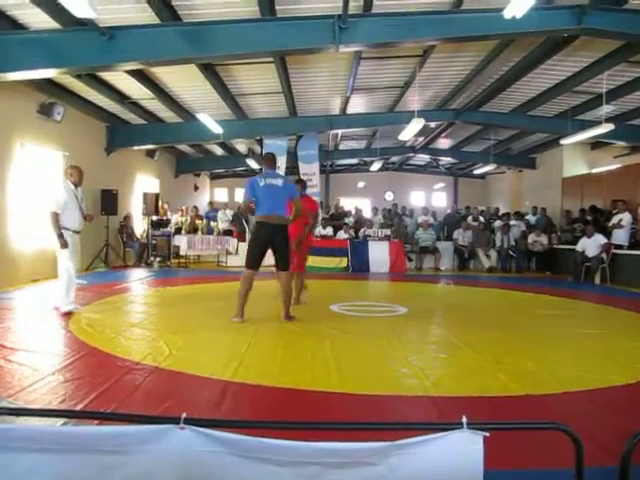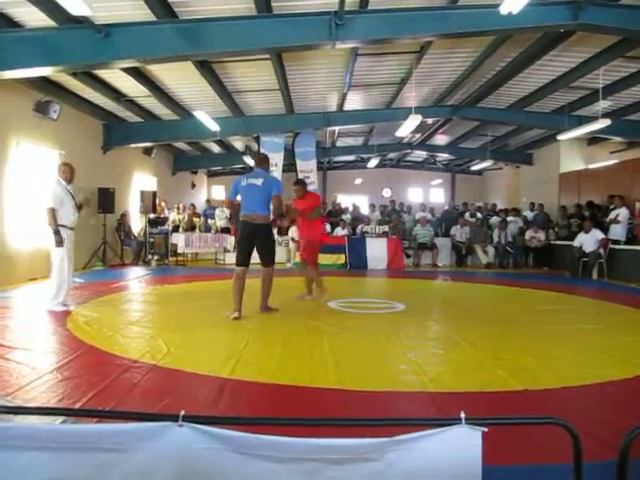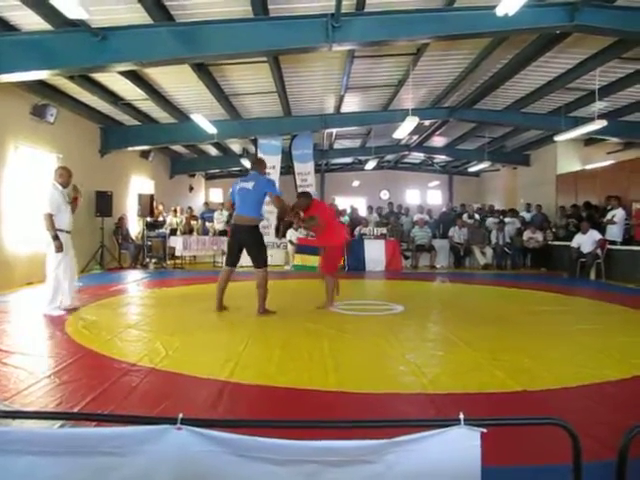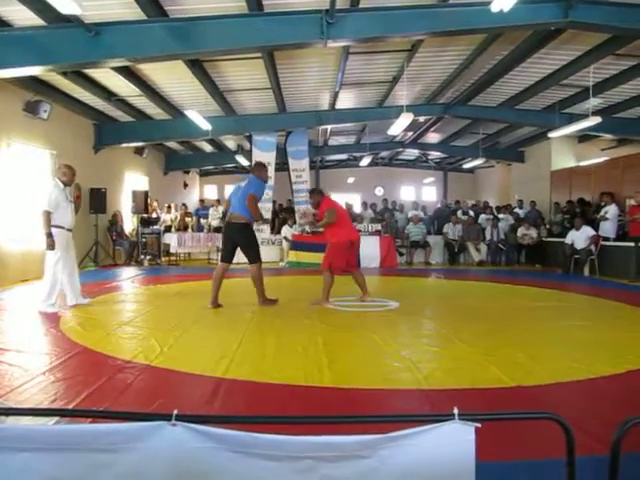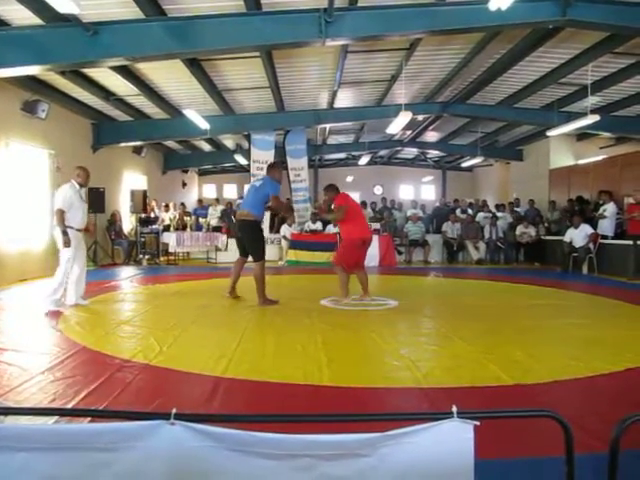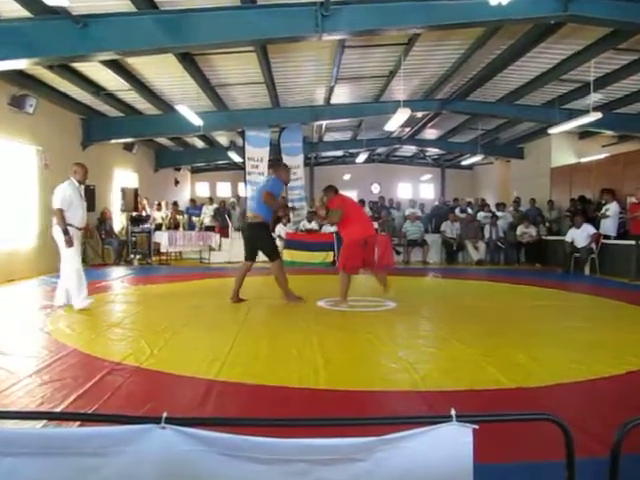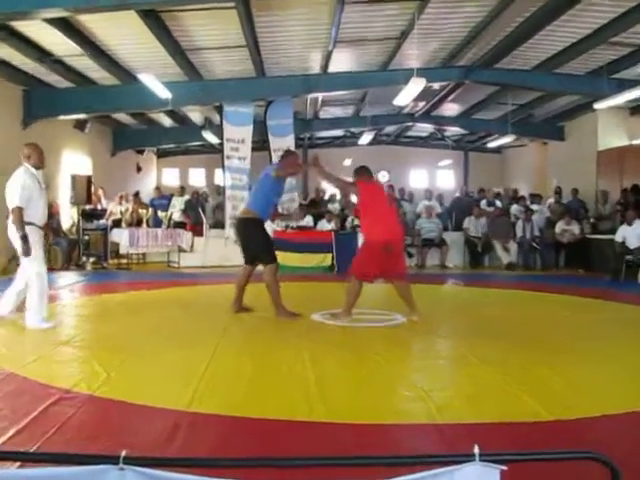
dt=0.4s
person 1, frame 1
left shoulder: (253, 181)
right shoulder: (287, 182)
left elbow: (245, 205)
right elbow: (298, 207)
left hip: (262, 227)
right hip: (281, 228)
left knee: (250, 270)
right knee: (284, 272)
left ankle: (240, 313)
right ankle: (287, 313)
person 1, frame 2
left shoulder: (240, 180)
right shoulder: (273, 181)
left elbow: (228, 204)
right elbow: (277, 204)
right wrist: (276, 218)
left hip: (245, 226)
right hip: (263, 227)
left knee: (240, 268)
right knee: (268, 267)
left ankle: (237, 309)
right ankle: (264, 305)
person 1, frame 3
left shoulder: (237, 183)
right shoulder: (266, 182)
left elbow: (229, 207)
right elbow: (277, 203)
right wrist: (287, 210)
left hip: (235, 228)
right hip: (251, 229)
left knee: (229, 267)
right knee: (261, 269)
left ankle: (218, 304)
right ankle: (261, 308)
person 1, frame 4
left shoulder: (241, 184)
right shoulder: (259, 184)
left elbow: (228, 205)
right elbow: (250, 203)
right wrist: (261, 218)
left hip: (229, 225)
right hip: (243, 227)
left knee: (223, 264)
right knee: (255, 264)
left ankle: (213, 300)
right ankle: (262, 299)
person 1, frame 5
left shoulder: (256, 182)
right shoulder: (273, 184)
right elbow: (275, 203)
left wrist: (270, 207)
right wrist: (283, 206)
left hip: (239, 222)
right hip: (251, 224)
left knee: (243, 256)
right knee: (259, 261)
left ankle: (232, 289)
right ankle: (262, 298)
person 1, frame 6
left shoulder: (267, 183)
right shoulder: (276, 182)
right elbow: (266, 198)
left wrist: (278, 208)
right wrist: (281, 206)
left hip: (248, 226)
right hip: (259, 226)
left knee: (248, 262)
right knee: (275, 260)
left ankle: (235, 295)
right ankle: (288, 294)
person 1, frame 7
left shoulder: (274, 180)
right shoulder: (273, 170)
right elbow: (281, 171)
right wrist: (304, 166)
left hip: (244, 222)
right hip: (251, 223)
left knee: (251, 263)
right knee: (270, 264)
left ankle: (237, 304)
right ankle: (280, 308)
person 2, frame 1
left shoulder: (78, 191)
right shoulder: (63, 191)
right elbow: (54, 214)
left wrist: (86, 217)
right wrist: (60, 237)
left hip: (74, 235)
right hip: (65, 234)
left knee: (70, 268)
right knee: (67, 268)
left ankle: (64, 302)
right ankle: (66, 303)
person 2, frame 2
left shoulder: (67, 188)
right shoulder: (56, 188)
right elbow: (50, 211)
left wrist: (81, 205)
right wrist: (56, 233)
left hip: (68, 232)
right hip: (60, 232)
left knee: (67, 268)
right knee: (60, 268)
left ankle: (61, 300)
right ankle: (54, 303)
person 2, frame 3
left shoulder: (62, 192)
right shoulder: (52, 192)
left elbow: (70, 212)
right elbow: (47, 217)
left wrist: (75, 197)
right wrist: (55, 239)
left hip: (65, 235)
right hip: (57, 236)
left knee: (70, 269)
right knee: (56, 272)
left ankle: (66, 302)
right ankle: (51, 307)
person 2, frame 4
left shoulder: (66, 191)
right shoulder: (53, 190)
left elbow: (74, 211)
right elbow: (46, 214)
left wrist: (77, 196)
right wrist: (49, 236)
left hip: (66, 233)
right hip: (56, 233)
left knee: (70, 267)
right knee: (54, 269)
left ankle: (74, 298)
right ankle: (47, 304)
person 2, frame 5
left shoulder: (81, 192)
right shoulder: (66, 190)
right elbow: (59, 212)
left wrist: (87, 226)
right wrist: (64, 234)
left hip: (77, 233)
right hip: (67, 232)
left knee: (79, 265)
right knee: (66, 266)
left ankle: (74, 297)
right ankle: (52, 300)
person 2, frame 6
left shoulder: (79, 189)
right shoulder: (65, 188)
right elbow: (58, 212)
left wrist: (86, 228)
right wrist: (66, 233)
left hip: (75, 231)
right hip: (65, 231)
left knee: (70, 265)
right knee: (73, 264)
left ankle: (62, 299)
right ankle: (80, 299)
person 2, frame 7
left shoulder: (35, 177)
right shoulder: (21, 179)
right elbow: (16, 211)
left wrist: (46, 228)
right wrist: (24, 239)
left hip: (34, 230)
right hip: (25, 231)
left knee: (28, 272)
right knee: (37, 273)
person 3, frame 1
left shoulder: (310, 204)
left elbow: (312, 224)
left wrist: (300, 239)
left hip: (301, 241)
right hip: (289, 239)
left knee: (297, 269)
right knee: (291, 267)
left ankle: (296, 297)
right ankle: (301, 285)
person 3, frame 2
left shoulder: (314, 198)
right shoulder: (296, 201)
left elbow: (317, 215)
right elbow: (295, 217)
left wrist: (299, 213)
left hip: (314, 236)
right hip: (304, 237)
left knee: (309, 263)
right knee: (307, 264)
left ankle: (322, 291)
right ankle: (308, 293)
person 3, frame 3
left shoulder: (316, 208)
right shoulder: (313, 207)
left elbow: (313, 226)
right elbow: (309, 225)
left wrist: (300, 221)
left hip: (334, 241)
right hip: (333, 240)
left knee: (328, 270)
right knee: (328, 269)
left ankle: (329, 302)
right ankle: (335, 292)
person 3, frame 4
left shoulder: (326, 203)
right shoulder: (329, 203)
left elbow: (332, 219)
left wrist: (317, 225)
left hip: (340, 240)
right hip: (352, 237)
left knee: (327, 268)
right knee: (353, 267)
left ankle: (324, 299)
right ankle: (365, 294)
person 3, frame 5
left shoulder: (340, 199)
right shoulder: (345, 199)
left elbow: (339, 216)
right elbow: (339, 219)
left wrist: (326, 216)
right wrist: (326, 212)
left hip: (353, 237)
right hip: (364, 236)
left knee: (340, 264)
right knee: (358, 266)
left ankle: (345, 295)
right ankle: (366, 293)
person 3, frame 6
left shoulder: (336, 201)
right shoulder: (346, 200)
left elbow: (336, 219)
left wrist: (324, 220)
right wrist: (325, 214)
left hip: (355, 238)
right hip: (369, 234)
left knee: (344, 268)
right knee: (372, 265)
left ankle: (343, 299)
right ankle: (387, 290)
person 3, frame 7
left shoulder: (365, 187)
right shoulder: (379, 189)
left elbow: (341, 185)
left wrist: (319, 168)
left hip: (376, 240)
right hip: (395, 239)
left knee: (357, 275)
right knee: (398, 277)
left ankle: (346, 312)
right ankle: (413, 311)
